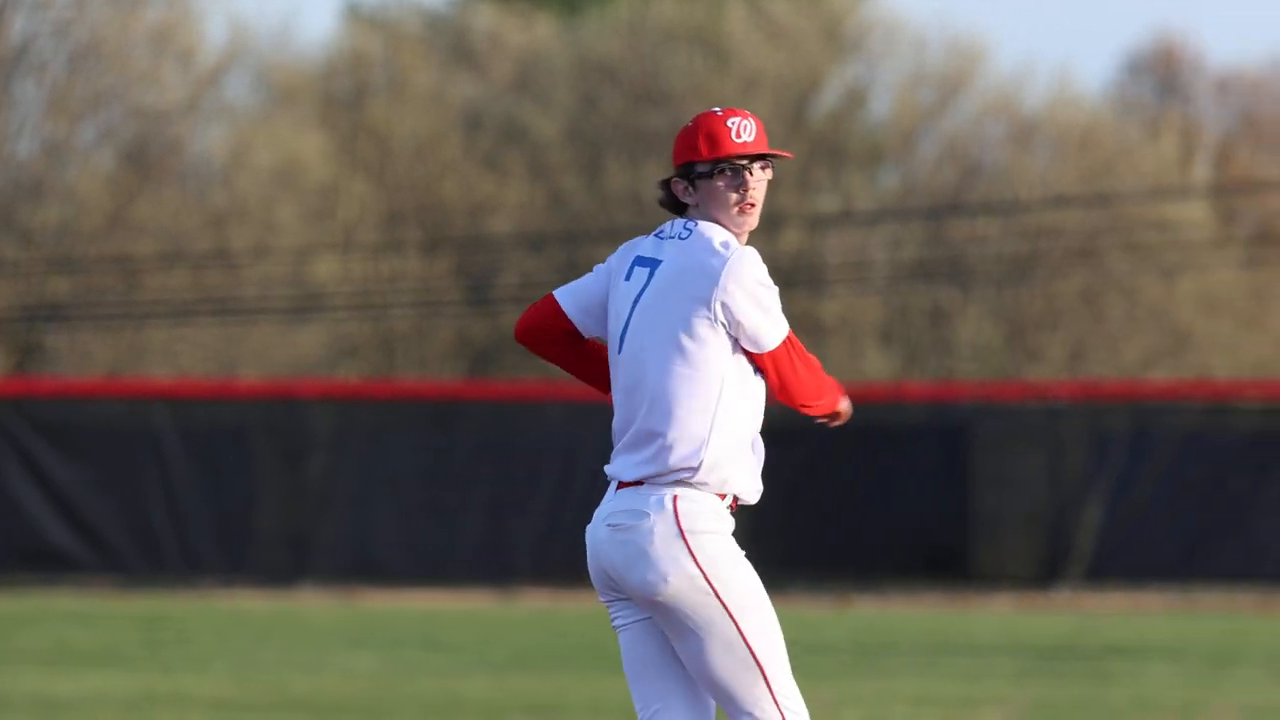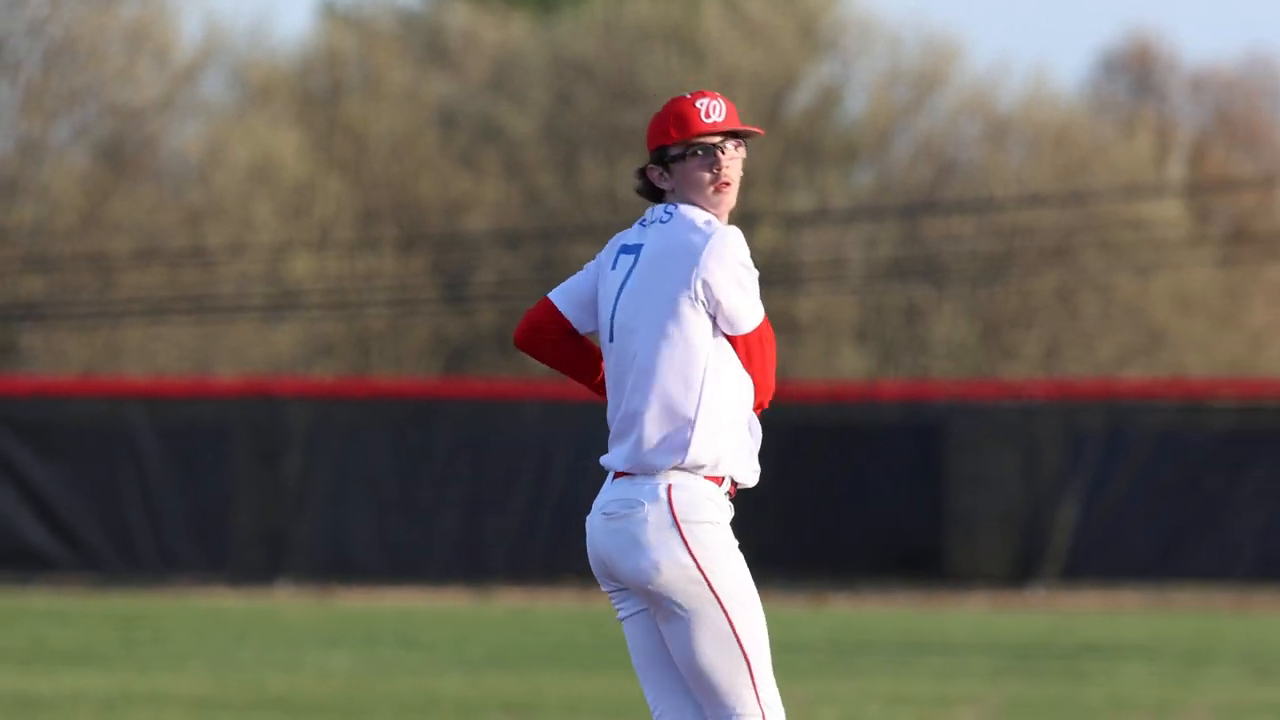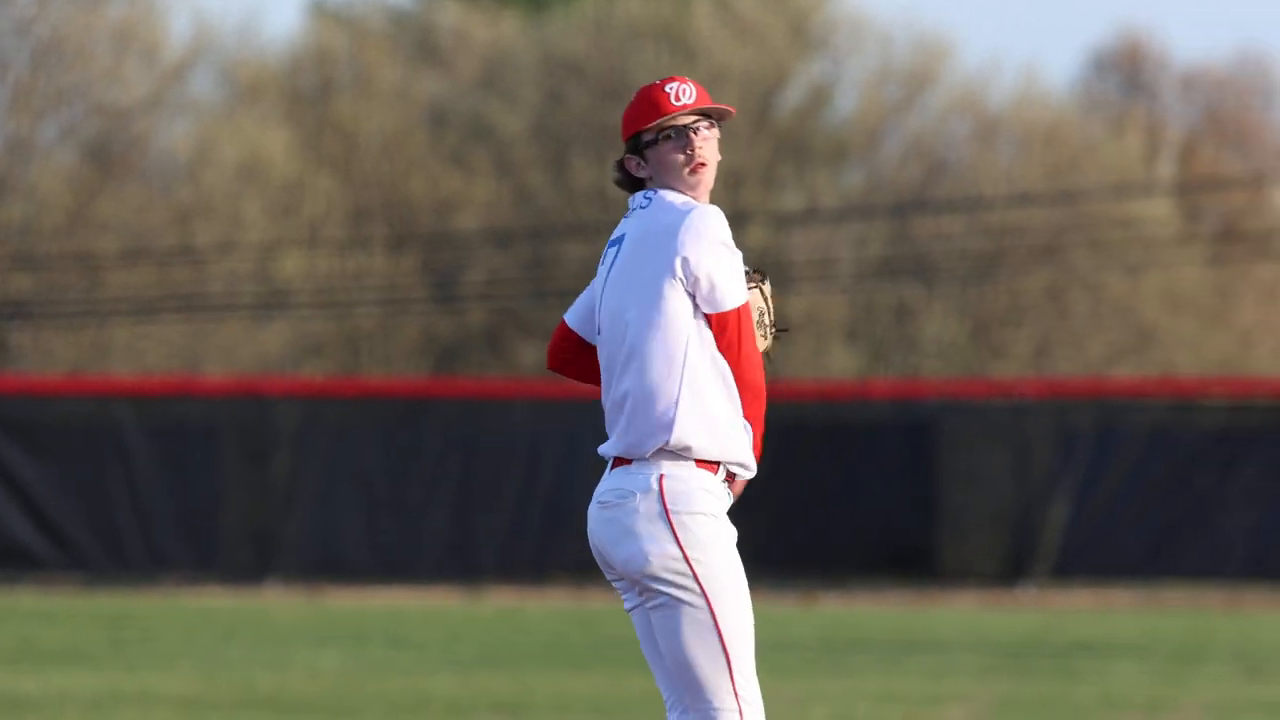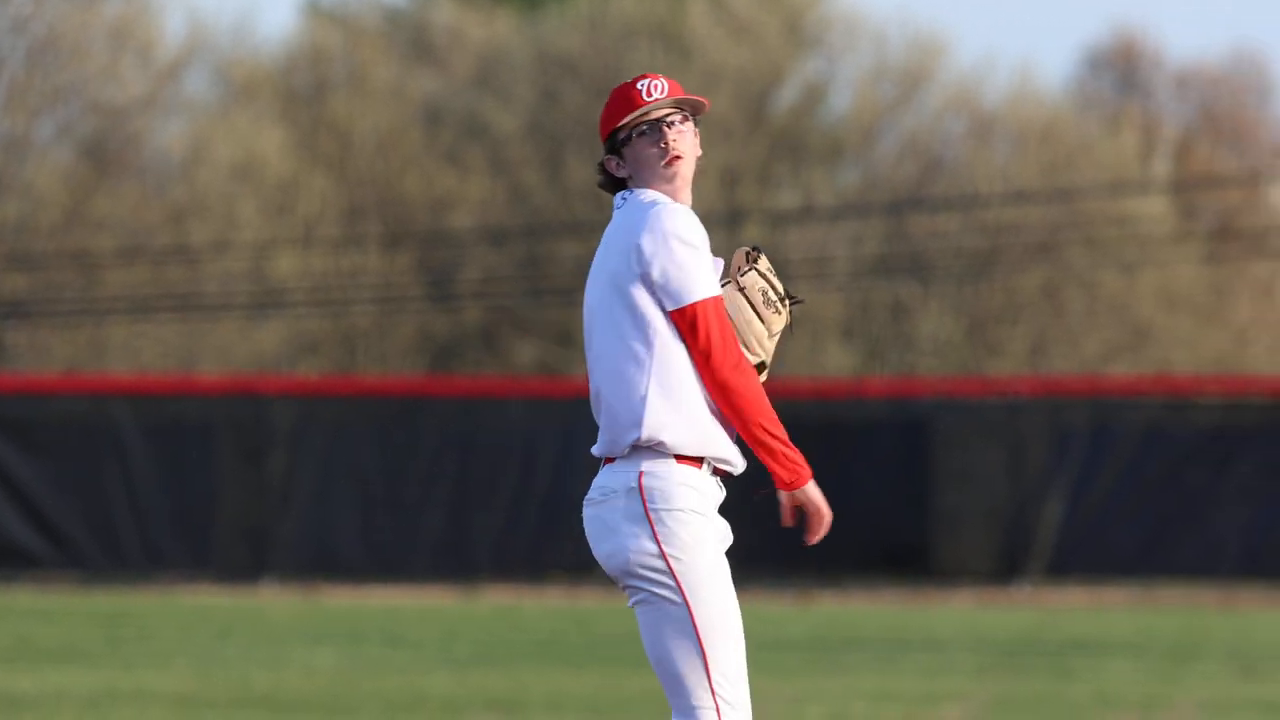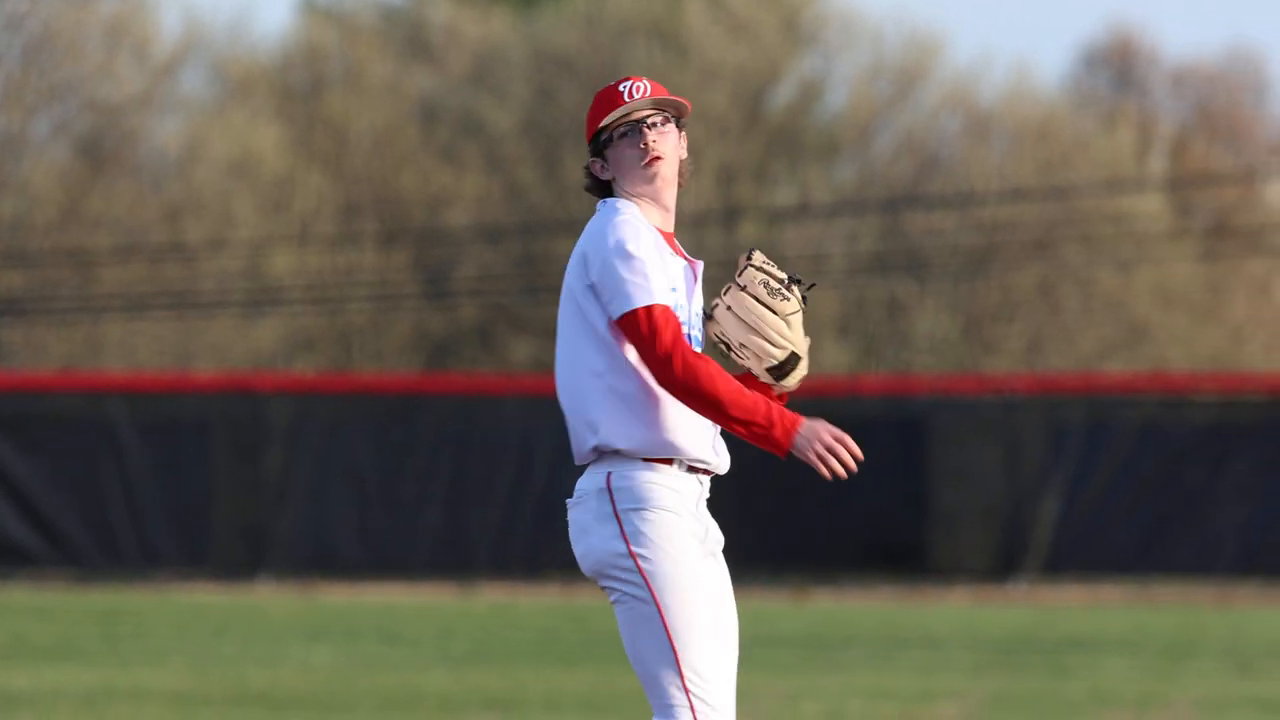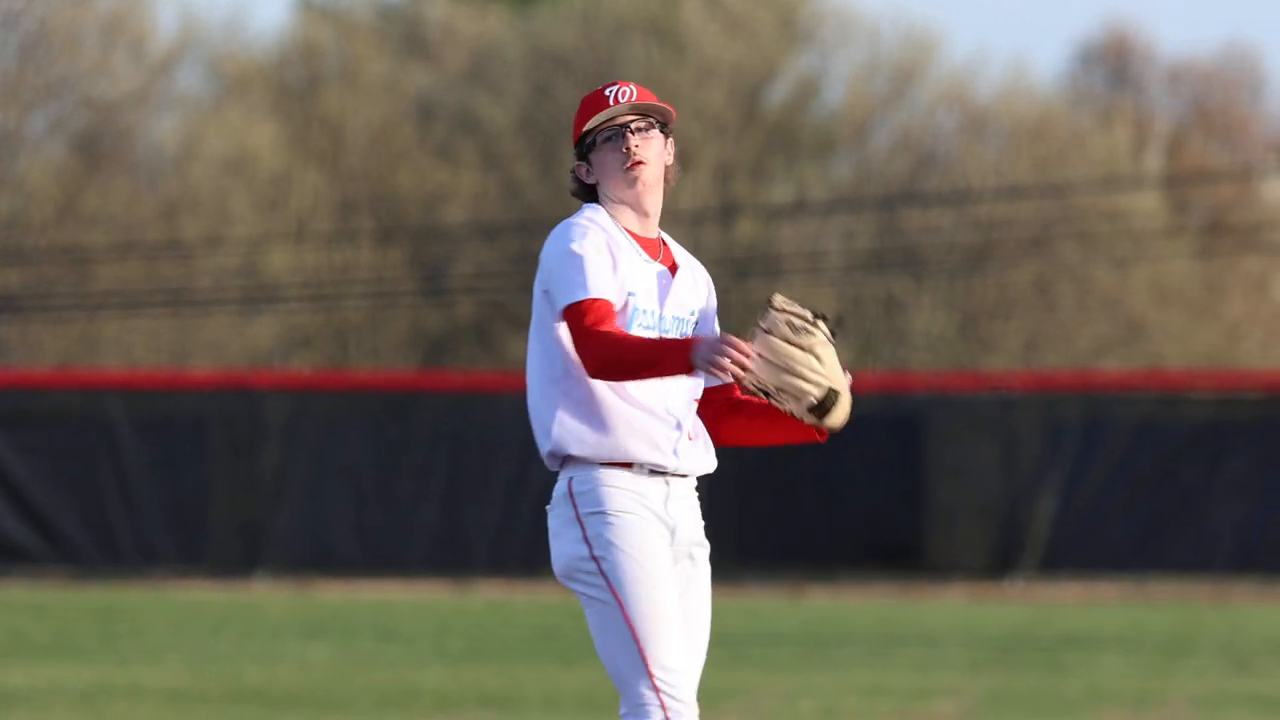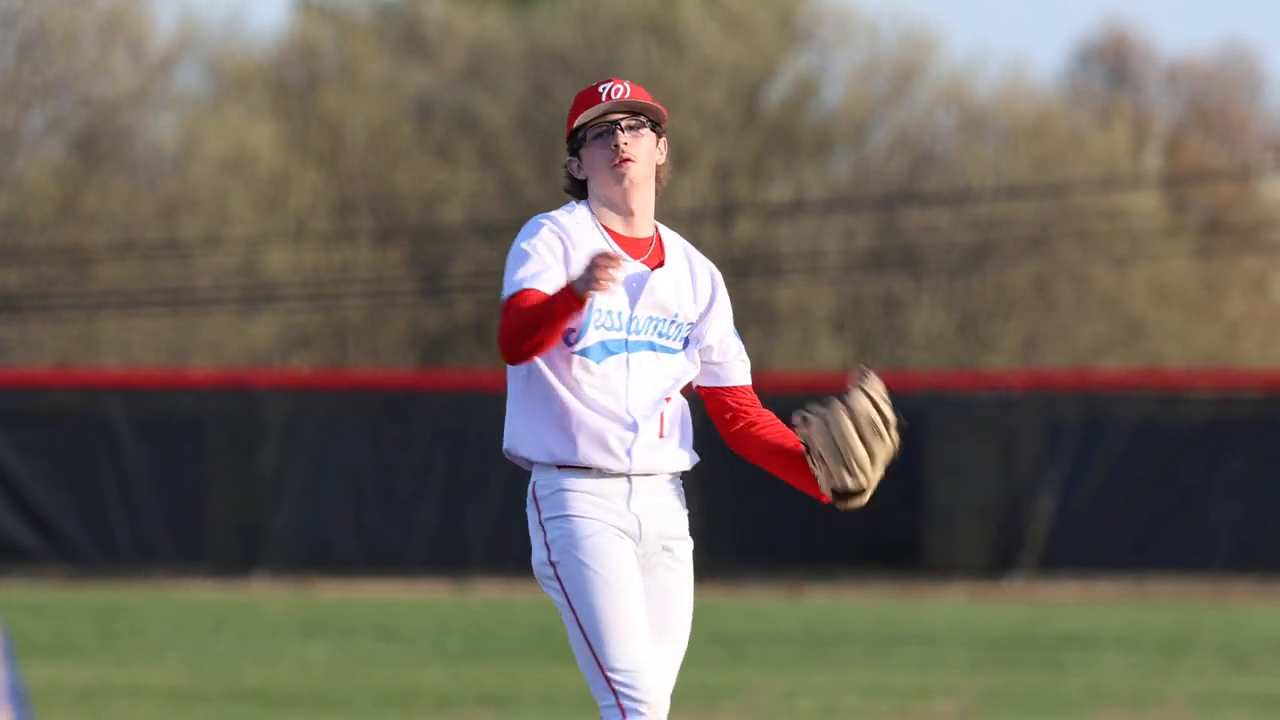
dt=0.1s
person 1, frame 1
left shoulder: (640, 257)
right shoulder: (730, 263)
left elbow: (534, 329)
right elbow: (797, 386)
right wrist: (833, 396)
left hip: (619, 529)
right hip: (685, 532)
person 1, frame 2
left shoulder: (631, 248)
right shoulder: (712, 243)
left elbow: (534, 333)
right elbow: (756, 380)
right wrist: (728, 405)
left hip: (618, 518)
right hip: (677, 517)
person 1, frame 3
left shoulder: (633, 239)
right shoulder: (697, 225)
left elbow: (563, 352)
right elbow: (744, 370)
right wrist: (742, 458)
left hip: (634, 499)
right hip: (676, 508)
person 1, frame 4
left shoulder: (636, 238)
right shoulder: (660, 223)
right elbow: (720, 365)
right wrist: (794, 473)
left hip: (658, 501)
right hip: (660, 502)
person 1, frame 5
left shoulder: (683, 263)
right shoulder: (616, 231)
right elbow: (670, 361)
right wrist: (788, 427)
left hip: (690, 508)
right hip: (637, 502)
person 1, frame 6
left shoulder: (692, 274)
right shoulder: (577, 241)
left elbow: (720, 418)
right elbow: (598, 353)
left wrist: (805, 418)
right wrist: (694, 353)
left hip: (676, 511)
right hip: (604, 505)
person 1, frame 7
left shoulder: (698, 276)
right shoulder: (554, 239)
left elbow: (738, 418)
right elbow: (515, 342)
left wrist: (816, 472)
right wrist: (578, 289)
left hip: (664, 511)
right hip: (578, 506)
